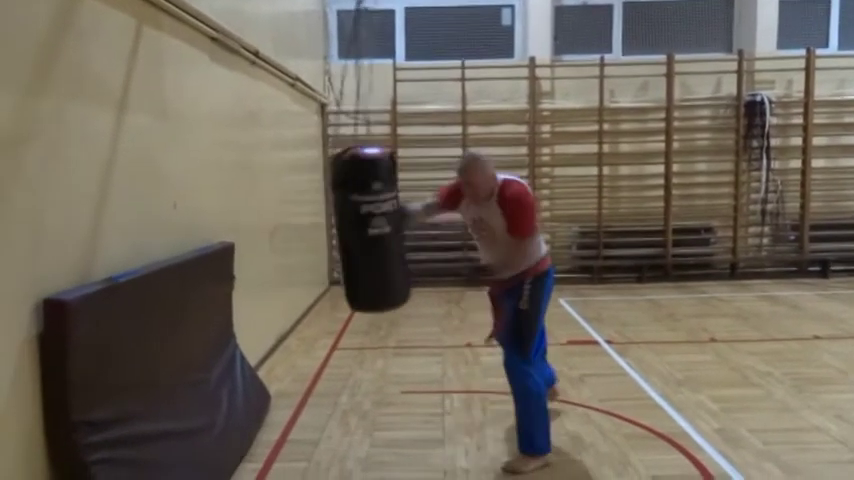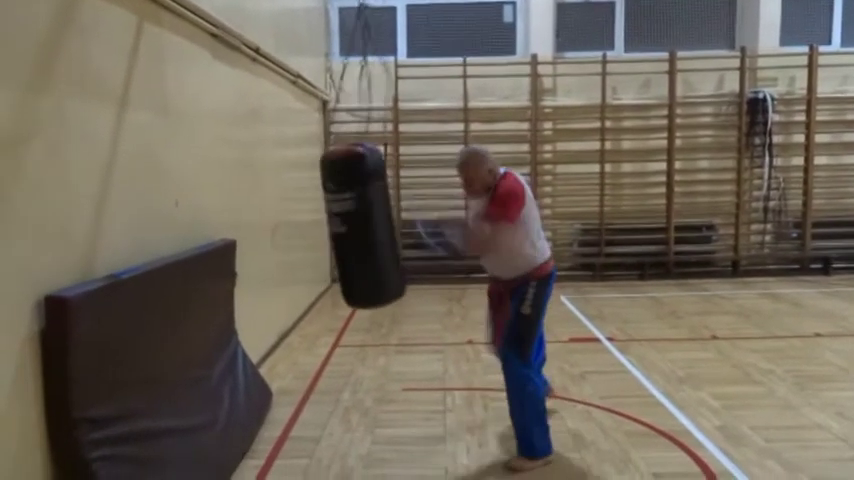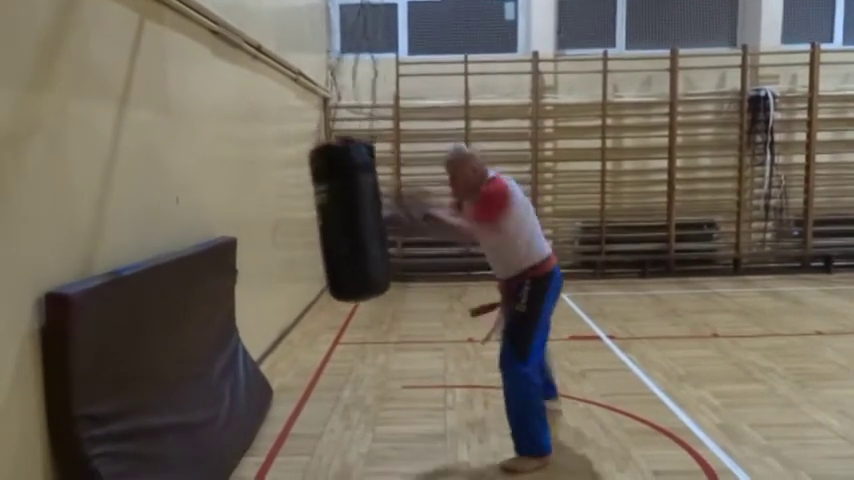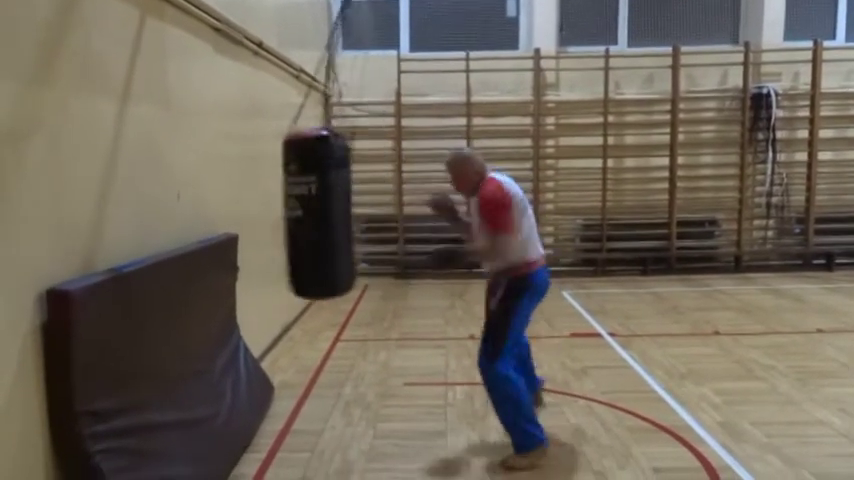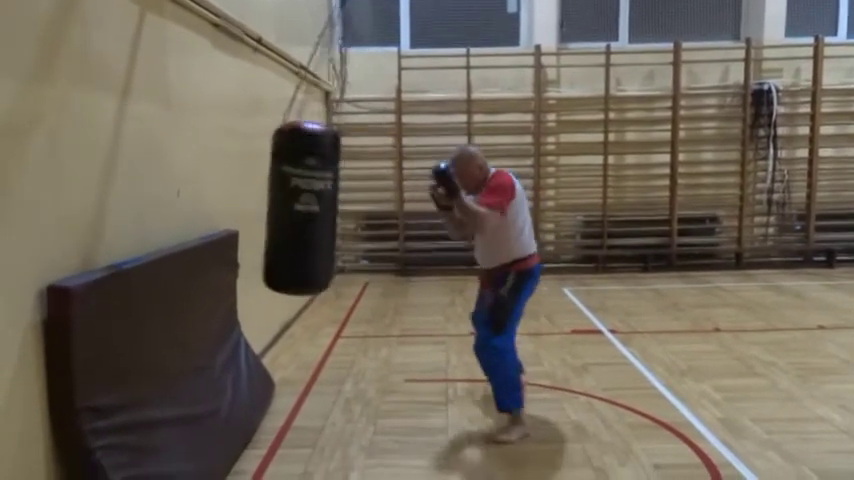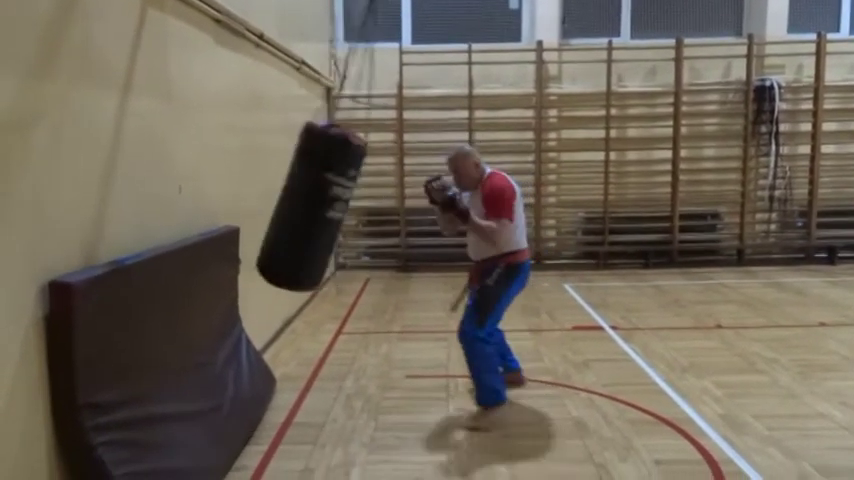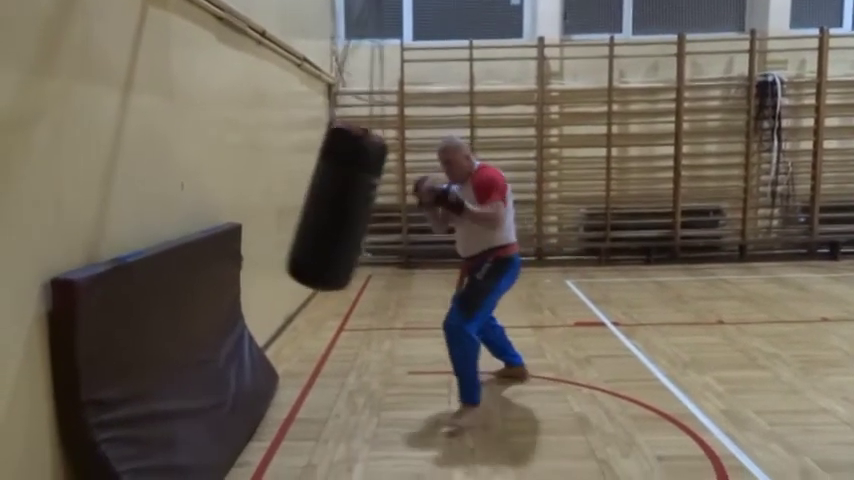
dt=0.2s
person 1, frame 1
left shoulder: (515, 195)
right shoulder: (464, 191)
left elbow: (525, 249)
right elbow: (430, 208)
left wrist: (494, 268)
right wrist: (404, 211)
left hip: (530, 279)
right hip: (506, 279)
left knee: (520, 360)
right knee: (509, 340)
left ankle: (536, 450)
right ankle: (546, 382)
person 1, frame 2
left shoulder: (509, 189)
right shoulder: (477, 189)
left elbow: (480, 240)
right elbow: (475, 241)
left hip: (531, 281)
right hip: (504, 281)
left knee: (517, 361)
right knee: (505, 347)
left ankle: (537, 450)
right ankle: (539, 389)
person 1, frame 3
left shoulder: (495, 191)
right shoulder: (476, 190)
left elbow: (471, 232)
right elbow: (455, 215)
left wrist: (434, 215)
left hip: (536, 279)
right hip: (521, 277)
left knee: (516, 362)
right knee: (529, 344)
left ankle: (535, 451)
right ankle: (546, 397)
person 1, frame 4
left shoulder: (493, 192)
right shoulder: (494, 186)
left elbow: (494, 249)
right elbow: (477, 231)
right wrist: (453, 216)
left hip: (520, 281)
right hip: (525, 276)
left knee: (494, 361)
right knee: (508, 337)
left ankle: (531, 445)
right ankle: (531, 390)
person 1, frame 5
left shoulder: (501, 183)
right shoulder: (474, 190)
left elbow: (484, 221)
right elbow: (462, 233)
left wrist: (456, 197)
right wrist: (446, 206)
left hip: (517, 272)
right hip: (499, 271)
left knee: (490, 341)
right knee: (484, 322)
left ankle: (515, 417)
right ankle: (511, 373)
person 1, frame 6
left shoulder: (498, 186)
right shoulder: (467, 191)
left elbow: (496, 235)
right elbow: (449, 229)
left wrist: (465, 214)
right wrist: (441, 203)
left hip: (508, 265)
right hip: (487, 266)
left knee: (472, 331)
right knee: (480, 321)
left ankle: (491, 403)
right ankle: (511, 370)
person 1, frame 7
left shoulder: (488, 177)
right shoulder: (455, 186)
left elbow: (495, 220)
right elbow: (439, 227)
left wrist: (461, 208)
right wrist: (428, 203)
left hip: (498, 261)
right hip: (480, 261)
left knee: (458, 324)
right knee: (479, 318)
left ankle: (470, 402)
right ankle: (515, 365)
